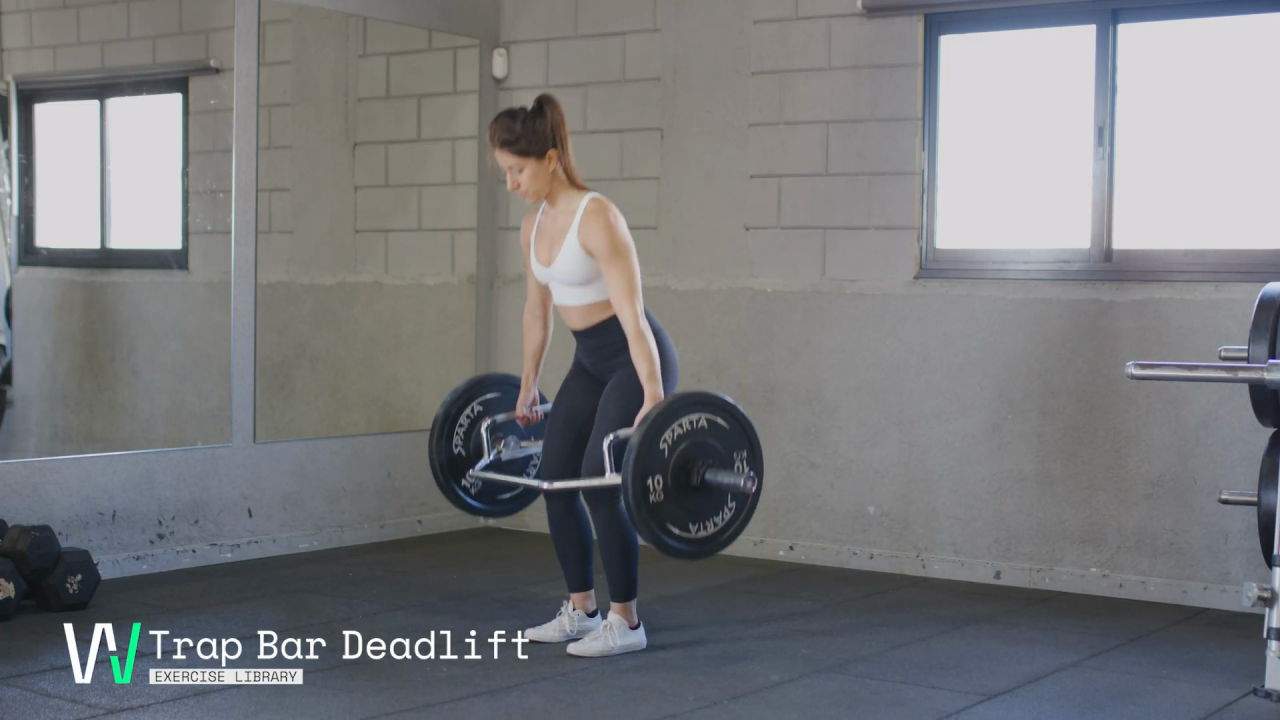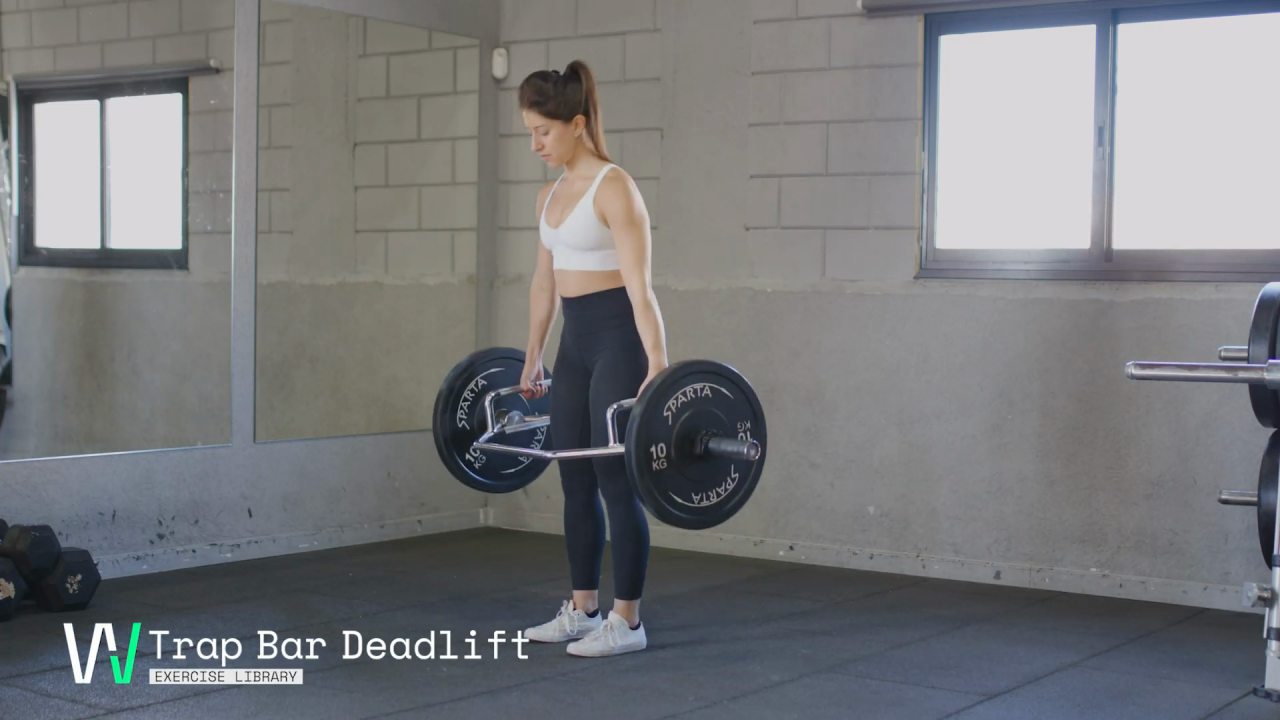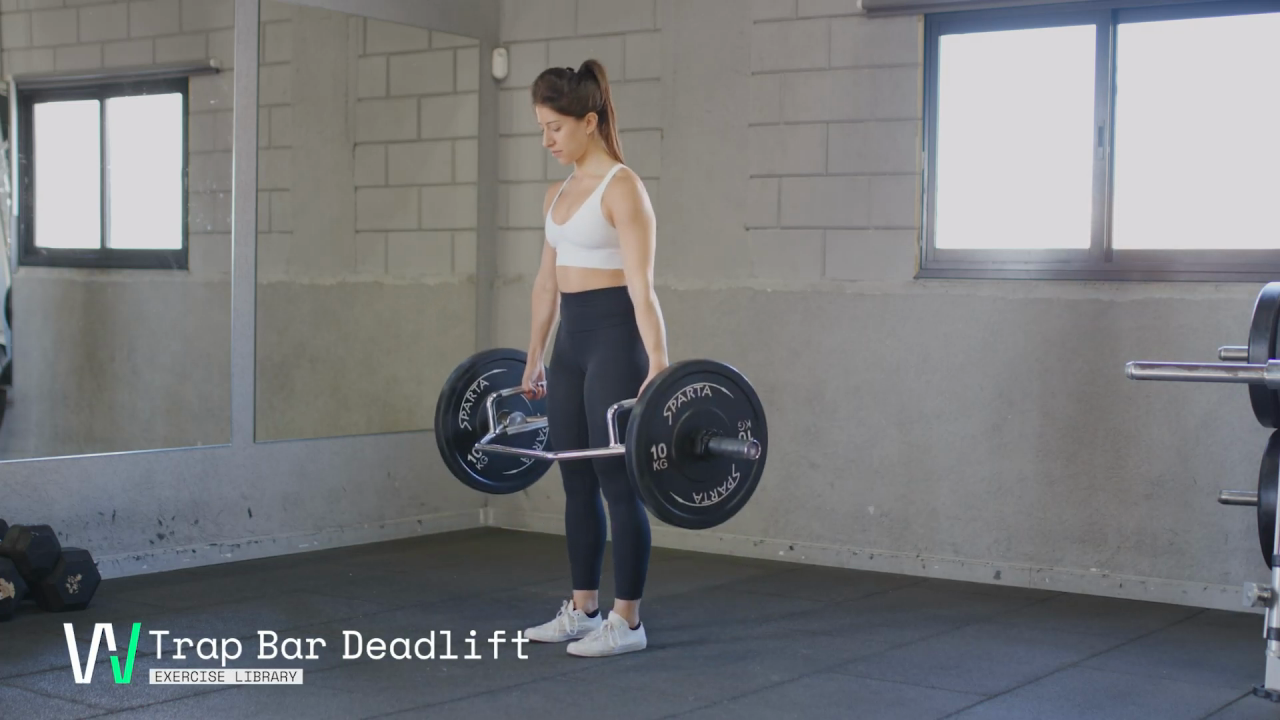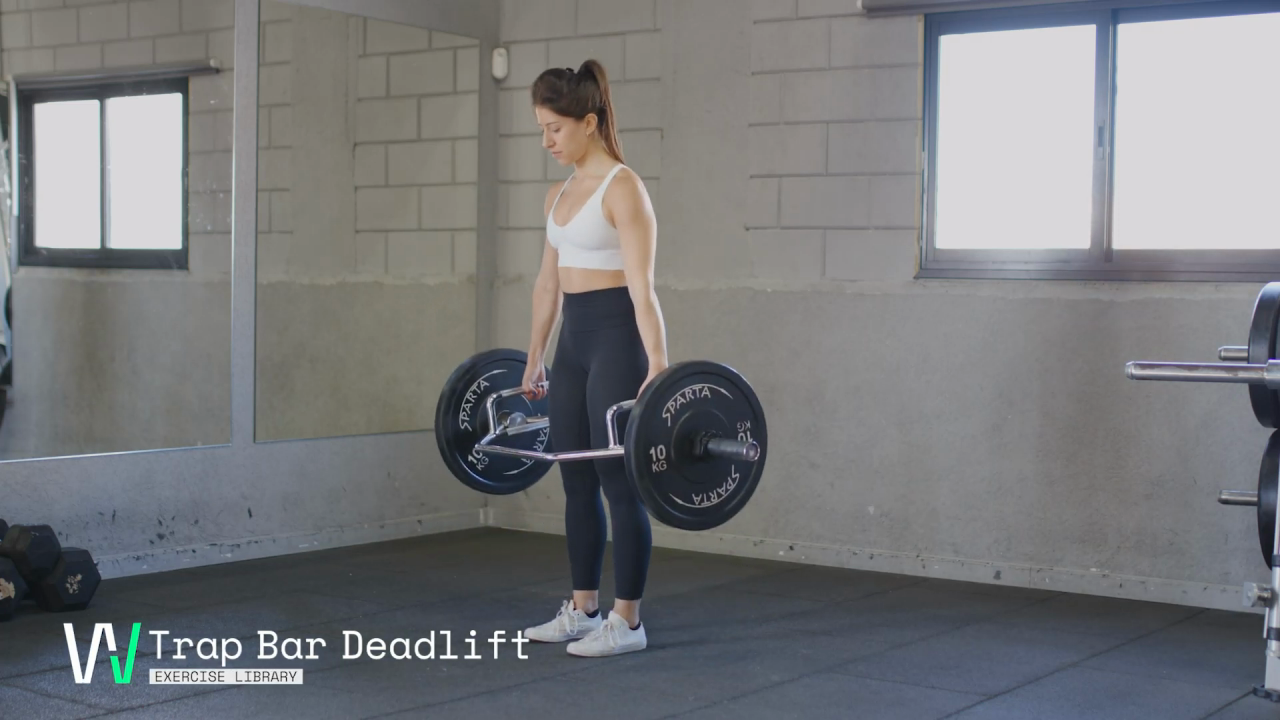
dt=0.2s
person 1, frame 1
left shoulder: (597, 218)
right shoulder: (534, 225)
left elbow: (632, 315)
right elbow: (536, 311)
left wrist: (654, 402)
right wrist: (527, 389)
left hip: (632, 360)
right hip: (590, 362)
left knee: (601, 488)
right knee: (557, 483)
left ankle: (626, 622)
right ankle: (581, 609)
person 1, frame 2
left shoulder: (614, 187)
right shoulder: (551, 194)
left elbow: (640, 287)
right elbow: (544, 282)
left wrist: (658, 369)
right wrist: (532, 358)
left hip: (619, 340)
right hip: (575, 343)
left knee: (616, 483)
right knee: (576, 481)
left ankle: (627, 623)
right ankle: (582, 610)
person 1, frame 3
left shoulder: (622, 188)
right shoulder: (559, 193)
left elbow: (642, 288)
right elbow: (547, 282)
left wrist: (658, 369)
right wrist: (534, 358)
left hip: (616, 339)
right hip: (571, 343)
left knee: (618, 483)
right knee: (578, 482)
left ankle: (627, 623)
right ankle: (582, 609)
person 1, frame 4
left shoulder: (623, 188)
right shoulder: (560, 194)
left elbow: (643, 288)
right elbow: (548, 283)
left wrist: (657, 371)
right wrist: (535, 360)
left hip: (619, 341)
right hip: (575, 344)
left knee: (618, 481)
right knee: (578, 479)
left ankle: (627, 622)
right ankle: (582, 609)
